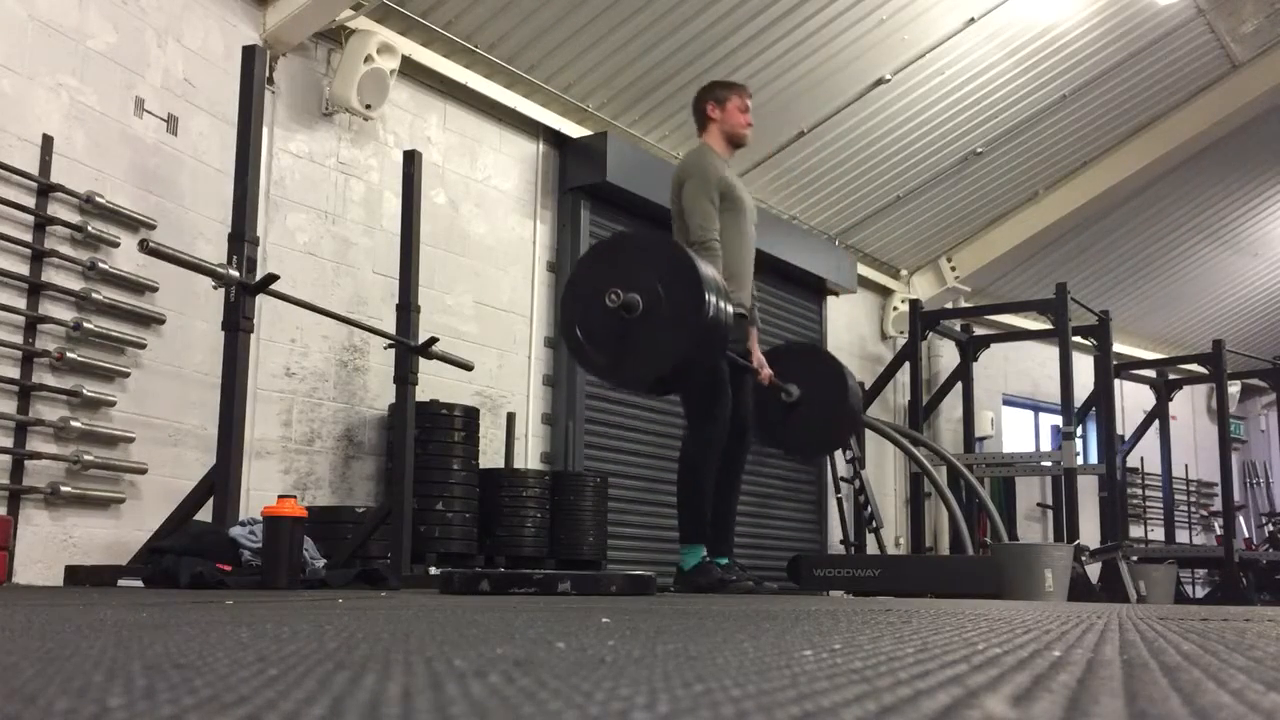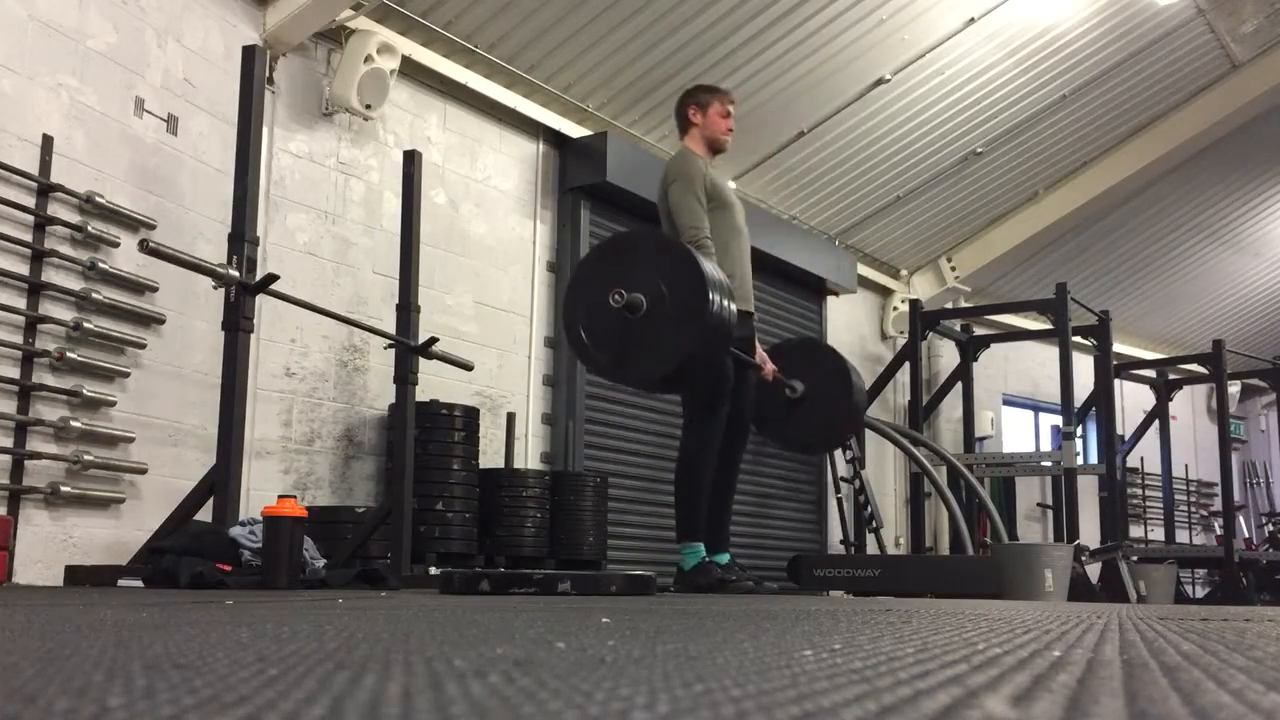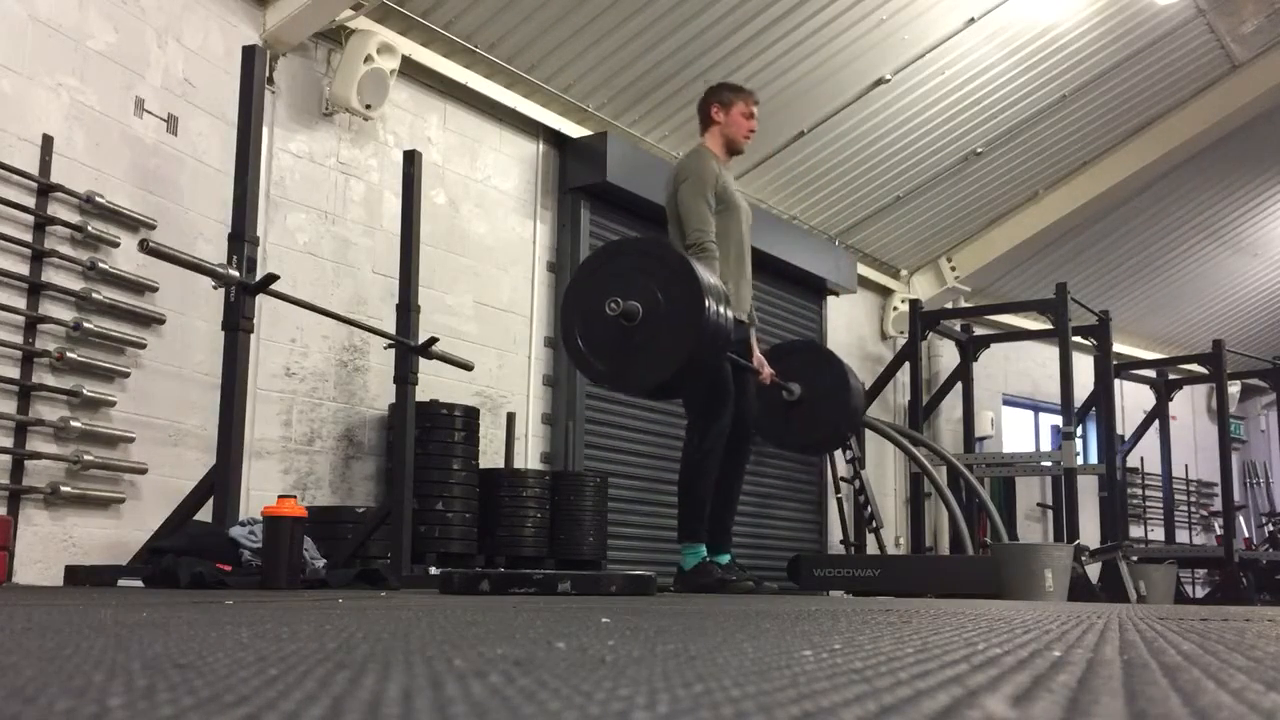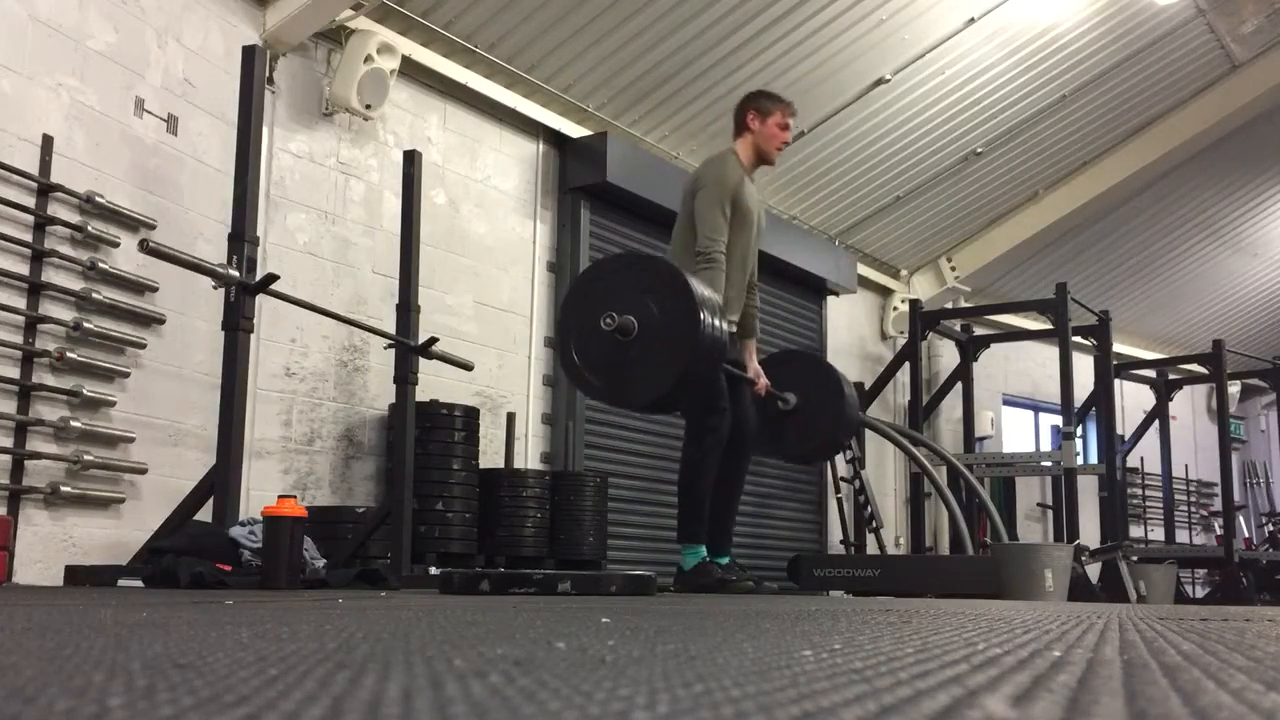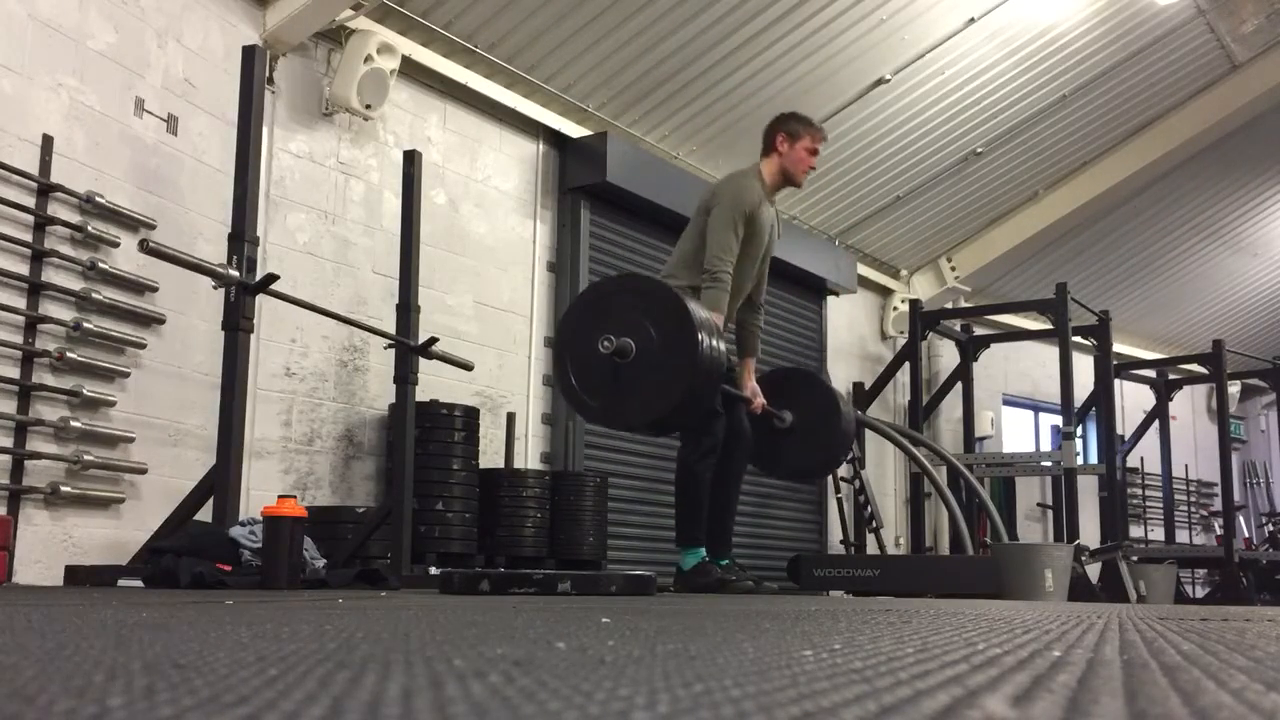
dt=0.2s
person 1, frame 1
left shoulder: (730, 180)
right shoulder: (701, 165)
right elbow: (704, 243)
left wrist: (753, 344)
left hip: (733, 326)
left knee: (735, 438)
right knee: (709, 431)
left ankle: (719, 557)
right ankle: (694, 562)
person 1, frame 2
left shoulder: (713, 180)
right shoulder: (685, 167)
right elbow: (697, 243)
left wrist: (754, 341)
left hip: (736, 321)
left knee: (732, 435)
right knee: (706, 429)
left ankle: (717, 555)
right ankle: (693, 561)
person 1, frame 3
left shoulder: (725, 180)
right shoulder: (699, 167)
right elbow: (702, 247)
left wrist: (753, 344)
left hip: (730, 326)
left knee: (738, 434)
right knee: (711, 428)
left ankle: (719, 556)
right ankle: (693, 561)
person 1, frame 4
left shoulder: (749, 191)
right shoulder: (721, 172)
left elbow: (747, 284)
right elbow: (710, 256)
left wrist: (750, 357)
left knee: (741, 434)
right knee: (711, 426)
left ankle: (719, 557)
right ankle: (693, 561)
person 1, frame 5
left shoulder: (769, 214)
right shoulder: (740, 191)
left elbow: (751, 304)
right elbow: (716, 274)
left wrist: (747, 376)
left knee: (737, 438)
right knee: (706, 428)
left ankle: (719, 558)
right ankle: (693, 561)
